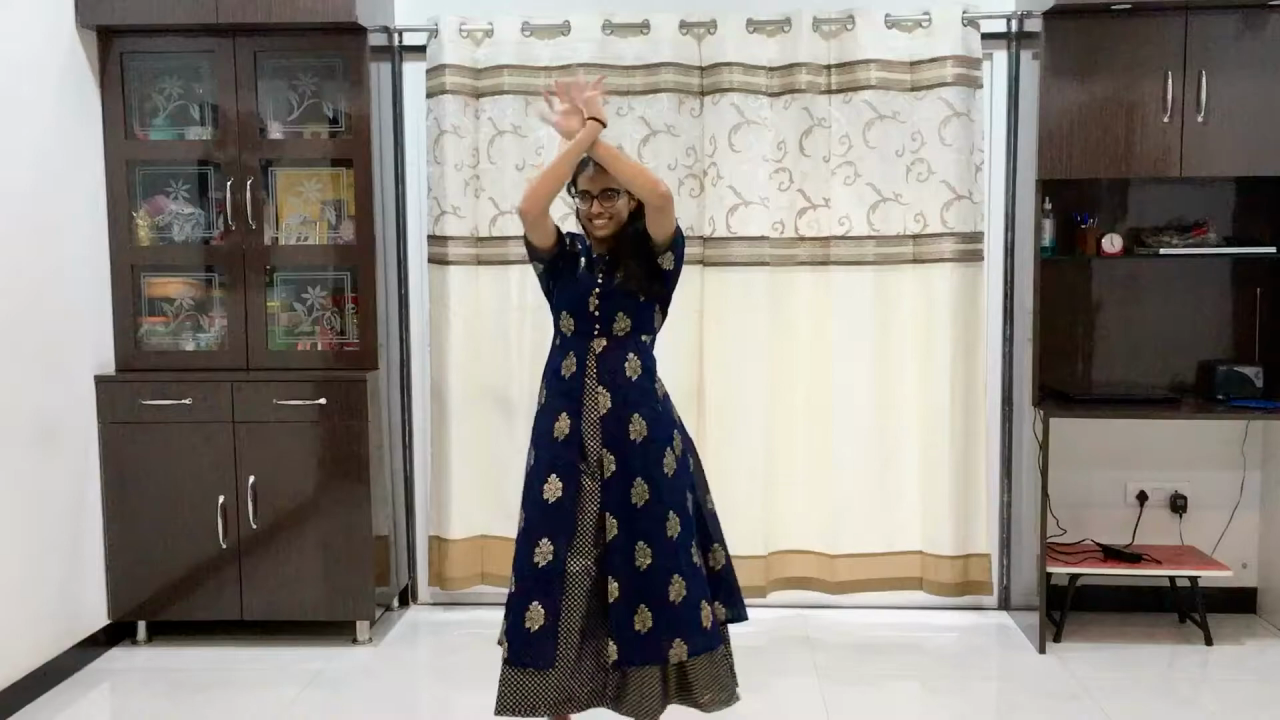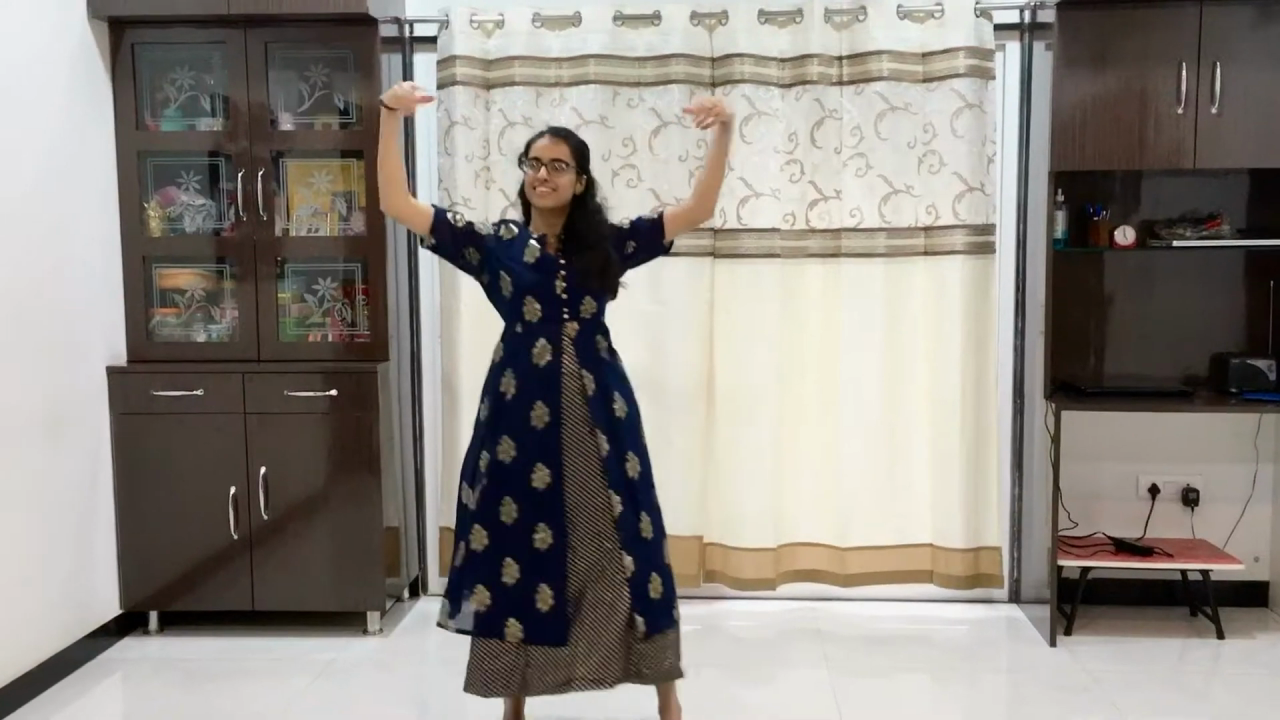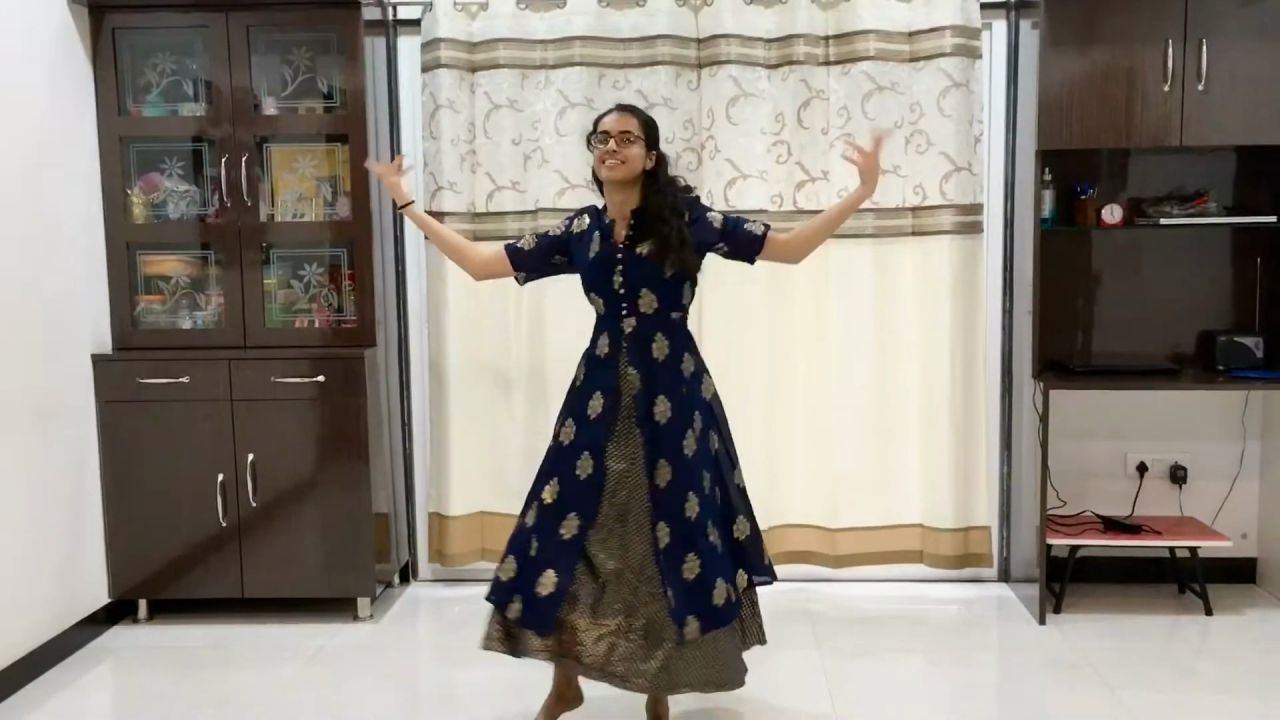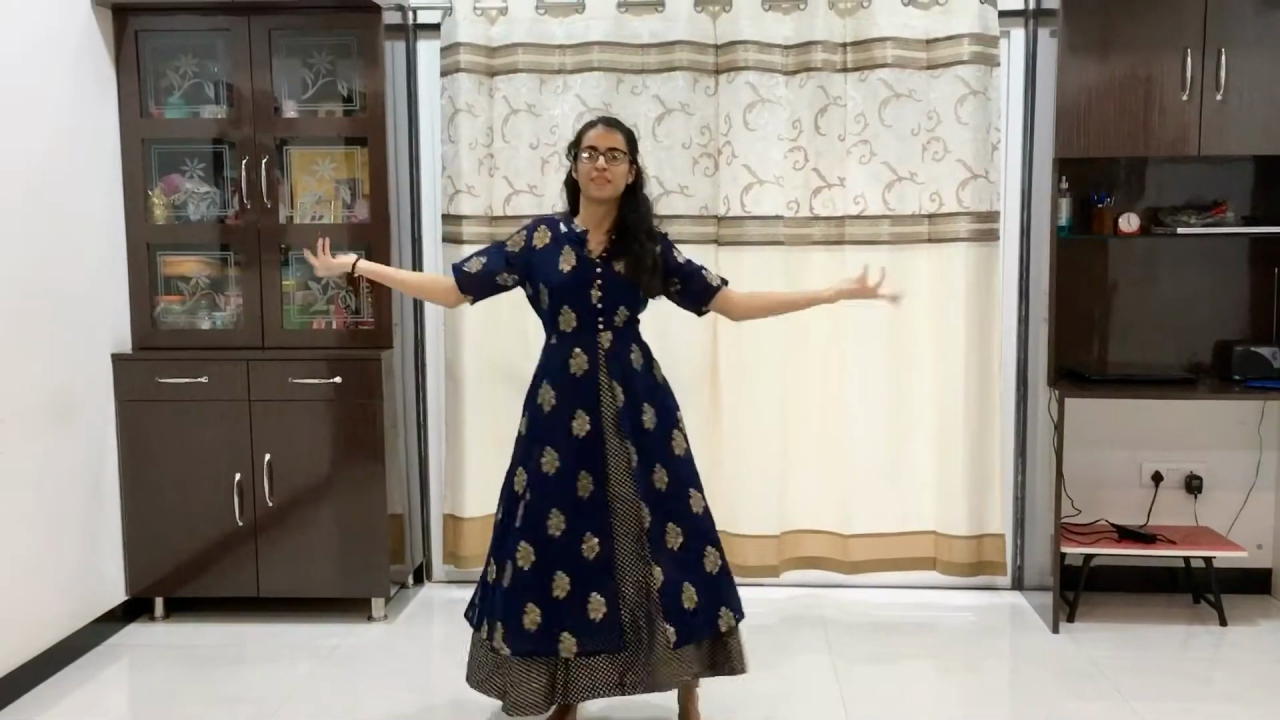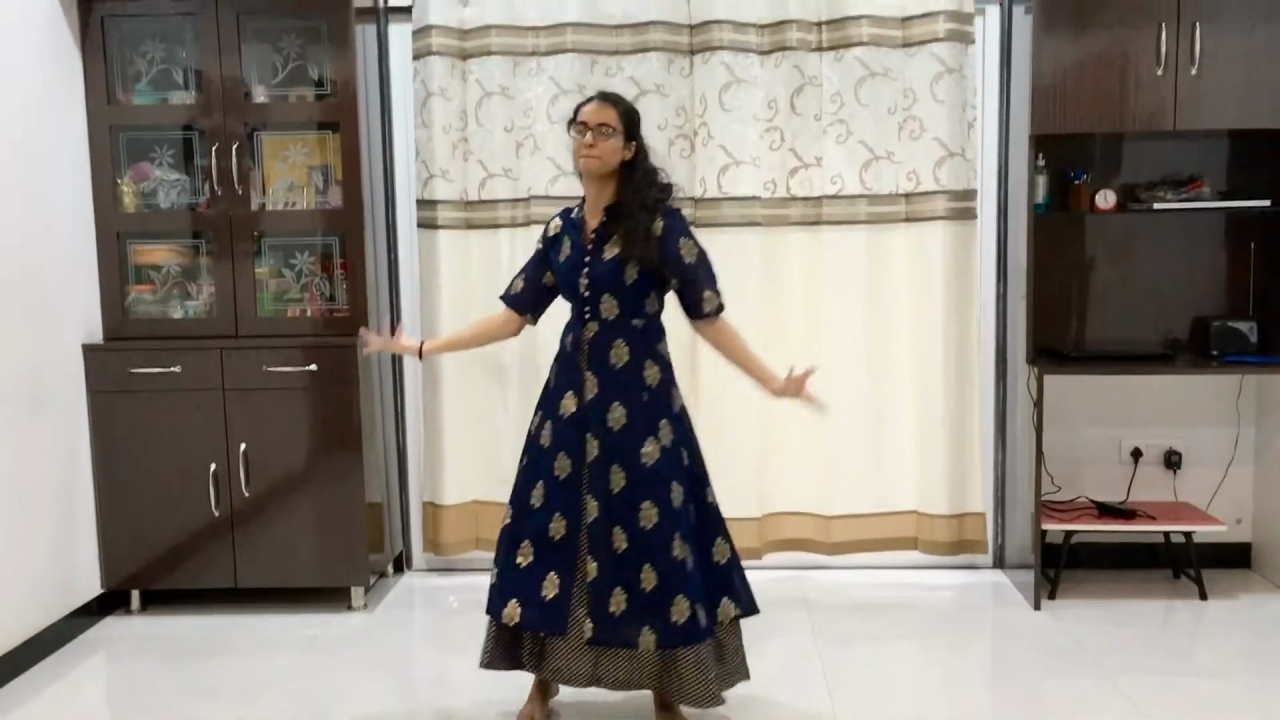
dt=1s
person 1, frame 1
left shoulder: (655, 259)
right shoulder: (562, 258)
left elbow: (660, 195)
right elbow: (531, 206)
left wrist: (593, 130)
right wrist: (582, 132)
left hip: (639, 431)
right hip: (566, 432)
left knee: (647, 568)
right knee: (556, 571)
person 1, frame 2
left shoulder: (609, 243)
right shoulder: (495, 243)
left elbow: (698, 209)
right elbow: (396, 202)
left wrist: (721, 135)
right wrist: (392, 113)
left hip: (602, 411)
right hip: (523, 412)
left knee: (627, 549)
right knee: (517, 551)
person 1, frame 3
left shoulder: (686, 220)
right shoulder: (579, 230)
left elbow: (790, 248)
right elbow: (482, 263)
left wrist: (858, 193)
right wrist: (408, 204)
left hip: (672, 395)
right hip: (600, 396)
left knee: (673, 537)
right knee: (565, 534)
person 1, frame 4
left shoulder: (651, 248)
right shoulder: (538, 240)
left elbow: (732, 303)
right elbow: (450, 289)
left wrist: (835, 293)
right wrist: (358, 266)
left hip: (639, 406)
right hip: (561, 406)
left knee: (669, 543)
right knee: (558, 543)
person 1, frame 5
left shoulder: (658, 223)
right shoulder: (560, 227)
left elbow: (707, 315)
right elbow: (515, 312)
left wrist: (771, 381)
right wrist: (421, 346)
left hip: (639, 399)
right hip: (570, 396)
left knee: (649, 537)
right knee: (546, 533)
